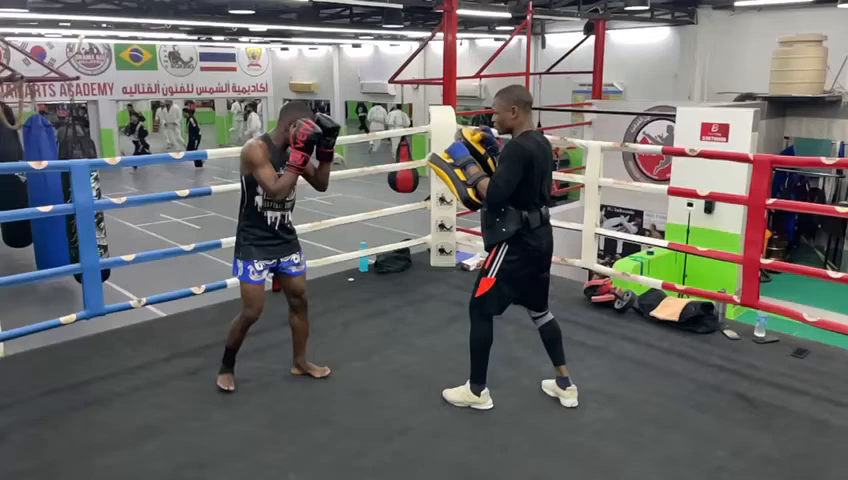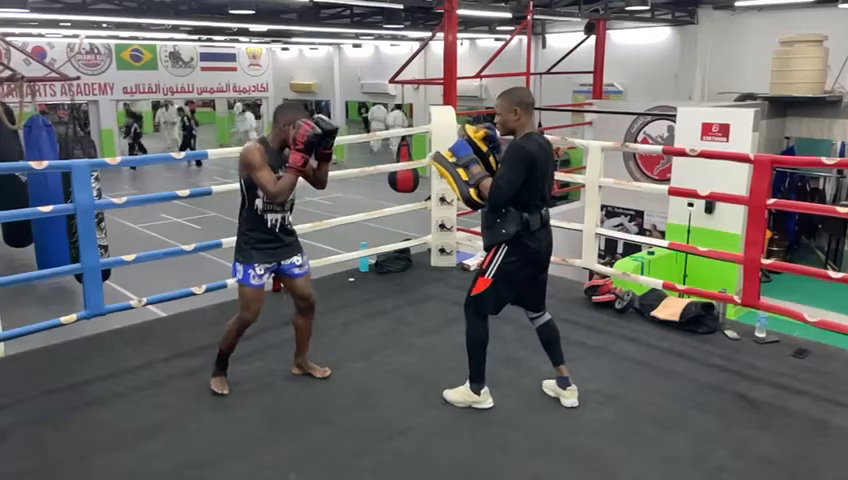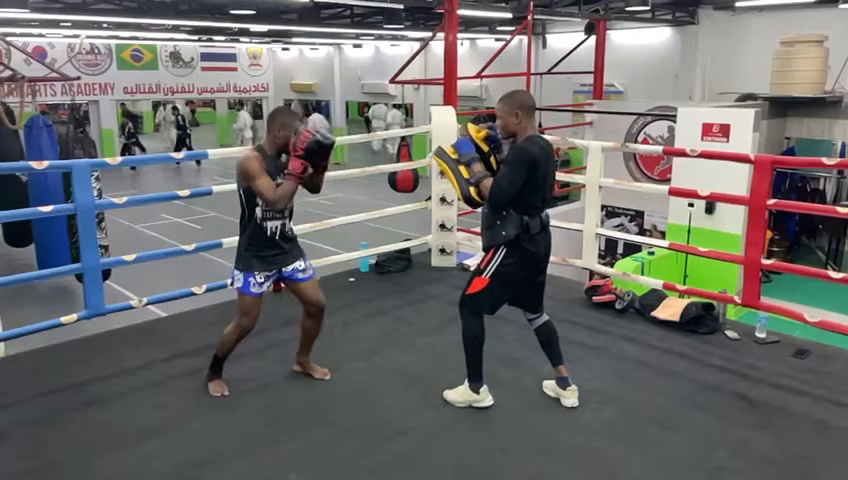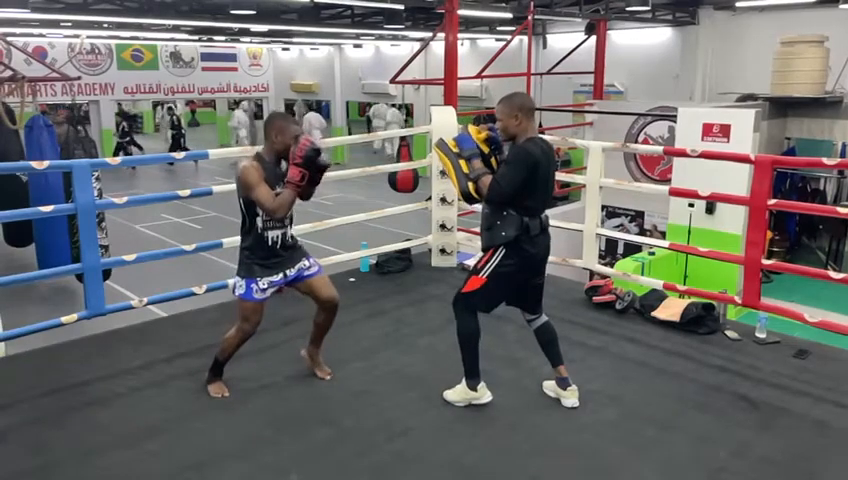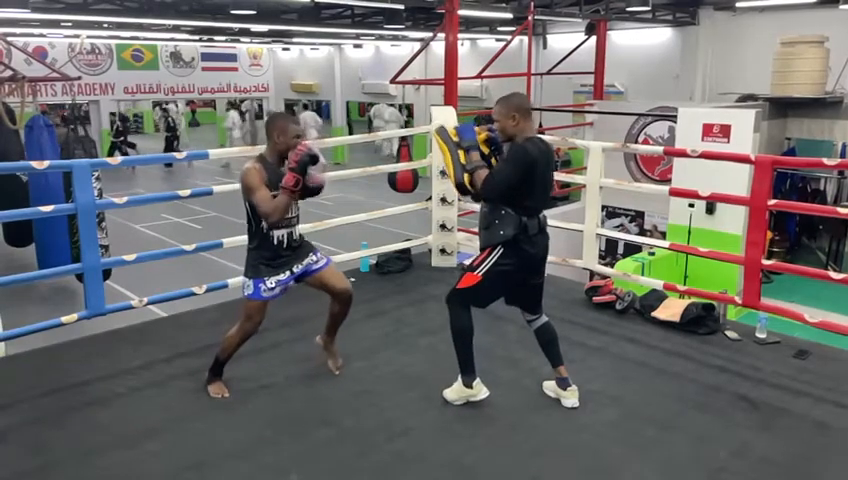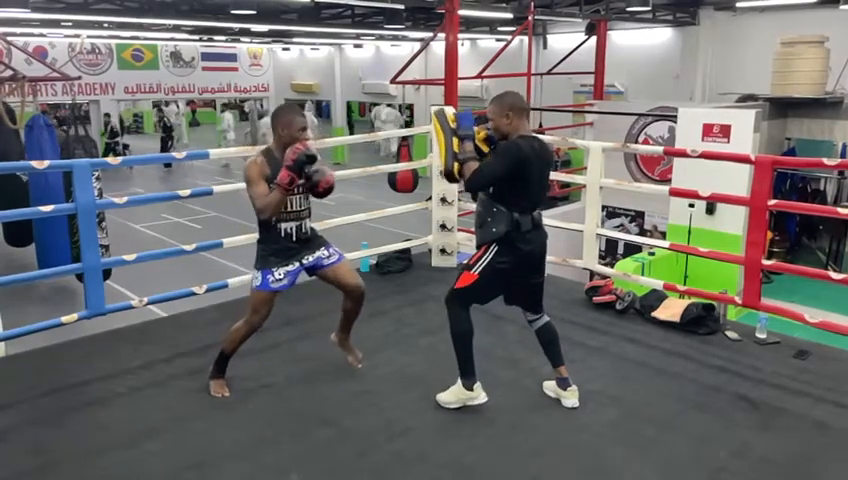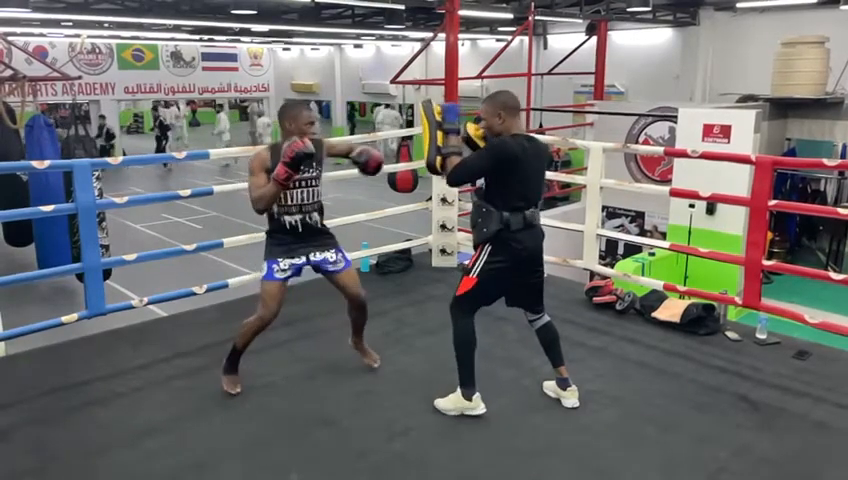
dt=0.5s
person 1, frame 1
left shoulder: (518, 148)
right shoulder: (540, 143)
left elbow: (494, 195)
left wrist: (467, 162)
right wrist: (495, 151)
left hip: (516, 242)
right hip: (537, 237)
left knee: (480, 309)
right knee: (539, 309)
left ankle: (477, 390)
right ankle: (565, 384)
person 1, frame 2
left shoulder: (521, 149)
right shoulder: (542, 145)
left elbow: (496, 195)
left wrist: (471, 162)
left hip: (515, 243)
right hip: (536, 238)
left knee: (476, 308)
right knee: (536, 309)
left ankle: (477, 390)
right ankle: (564, 384)
person 1, frame 3
left shoulder: (523, 152)
right shoulder: (542, 147)
left elbow: (496, 196)
left wrist: (472, 160)
left hip: (514, 245)
right hip: (535, 241)
left knee: (470, 306)
right knee: (534, 311)
left ankle: (476, 389)
right ankle: (564, 384)
person 1, frame 4
left shoulder: (523, 153)
right shoulder: (543, 149)
left elbow: (494, 194)
left wrist: (473, 157)
left hip: (513, 246)
right hip: (534, 242)
left knee: (464, 304)
right knee: (532, 312)
left ankle: (473, 386)
right ankle: (564, 384)
person 1, frame 5
left shoulder: (521, 152)
right shoulder: (541, 149)
left elbow: (488, 190)
left wrist: (472, 149)
left hip: (511, 246)
right hip: (533, 242)
left knee: (458, 300)
right knee: (533, 312)
left ankle: (469, 383)
right ankle: (564, 384)
person 1, frame 6
left shoulder: (514, 150)
right shoulder: (541, 150)
left elbow: (473, 182)
left wrist: (466, 140)
left hip: (507, 244)
right hip: (532, 240)
left knee: (457, 301)
right knee: (534, 311)
left ankle: (469, 386)
right ankle: (564, 384)
person 1, frame 7
left shoulder: (502, 148)
right shoulder: (538, 149)
left elbow: (455, 176)
left wrist: (451, 133)
left hip: (502, 243)
right hip: (530, 238)
left knee: (461, 309)
right knee: (535, 310)
left ankle: (468, 396)
right ankle: (565, 384)
person 2, frame 1
left shoulder: (293, 150)
right shoulder: (255, 150)
left elbow: (320, 184)
right elbow: (277, 191)
left wrist: (325, 149)
right wrist: (300, 154)
left hip: (286, 240)
right hip: (254, 243)
left knee: (299, 301)
right knee: (251, 311)
left ankle: (300, 362)
right ankle: (226, 366)
person 2, frame 2
left shoulder: (290, 151)
right shoulder: (253, 153)
left elbow: (319, 183)
right elbow: (277, 193)
left wrist: (324, 151)
right wrist: (300, 156)
left hip: (286, 242)
right hip: (254, 247)
left knee: (306, 302)
right knee: (248, 314)
left ankle: (301, 361)
right ankle: (219, 369)
person 2, frame 3
left shoulder: (288, 157)
right shoulder: (251, 162)
left elbow: (314, 188)
right elbow: (276, 201)
left wrist: (320, 161)
right wrist: (299, 162)
left hip: (288, 248)
right hip: (255, 255)
left knee: (316, 305)
right knee: (246, 322)
left ankle: (303, 360)
right ankle: (214, 373)
person 2, frame 4
left shoulder: (285, 163)
right shoulder: (250, 170)
left elbow: (304, 196)
right elbow: (276, 211)
left wrist: (313, 174)
right wrist: (297, 171)
left hip: (290, 252)
right hip: (258, 261)
left knee: (330, 300)
right knee: (247, 327)
left ankle: (313, 351)
right ankle: (214, 375)
person 2, frame 5
left shoulder: (288, 163)
right shoulder: (253, 172)
right elbow: (272, 215)
left wrist: (308, 185)
right wrist: (295, 176)
left hip: (298, 249)
right hip: (265, 260)
left knee: (344, 291)
right knee: (249, 325)
left ankle: (328, 340)
right ankle: (214, 374)
person 2, frame 6
left shoulder: (300, 155)
right shoulder: (258, 165)
left elbow: (317, 176)
right elbow: (264, 211)
right wrist: (289, 173)
left hip: (310, 242)
right hip: (275, 252)
left knee: (356, 288)
right knee: (254, 320)
left ankle: (342, 337)
right ankle: (217, 371)
person 2, frame 7
left shoulder: (318, 148)
right shoulder: (263, 158)
left elbow: (351, 149)
right elbow: (259, 204)
left wrist: (363, 155)
right wrist: (287, 168)
left hip: (319, 238)
right hip: (283, 244)
left knee: (357, 296)
right knee: (265, 315)
left ankle: (358, 341)
right ankle: (230, 366)
